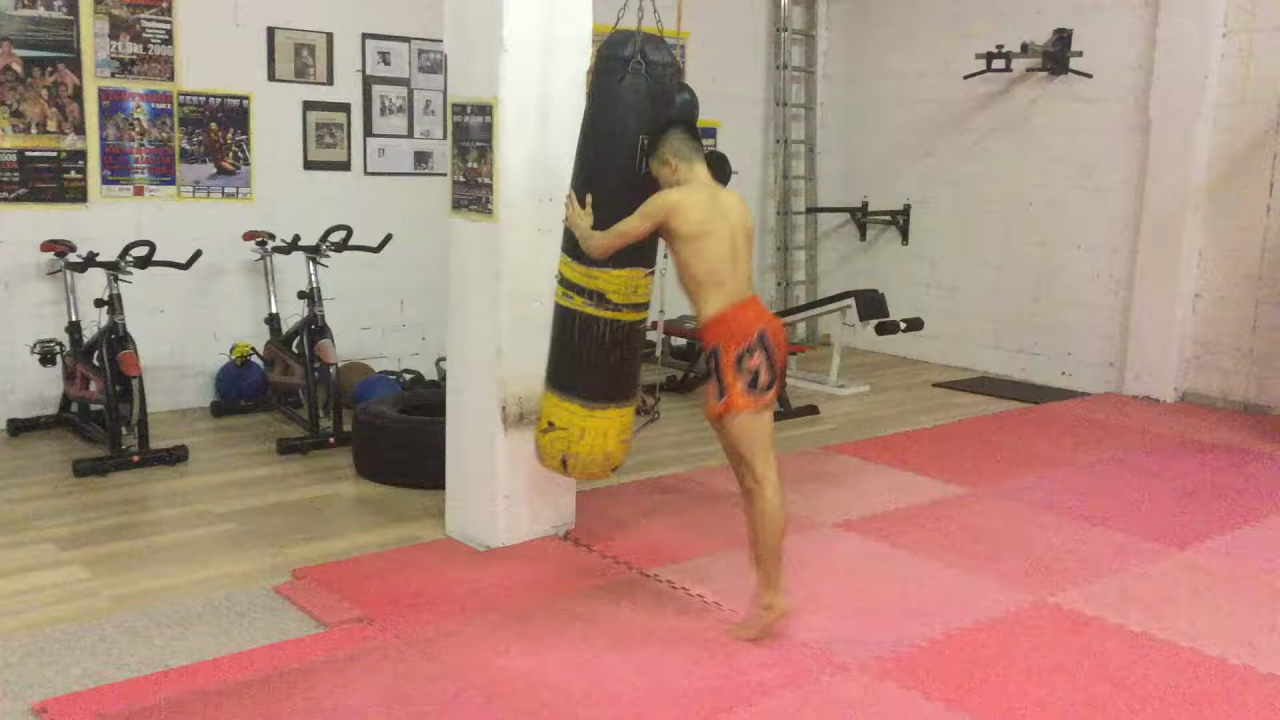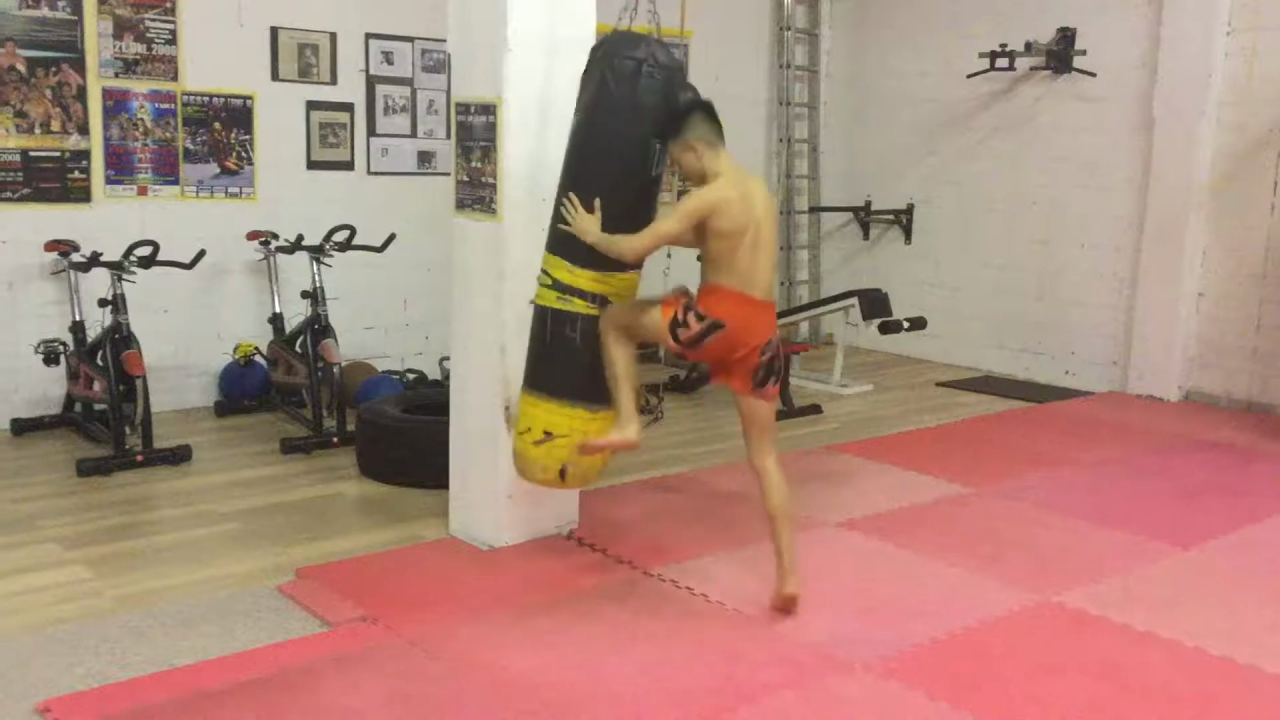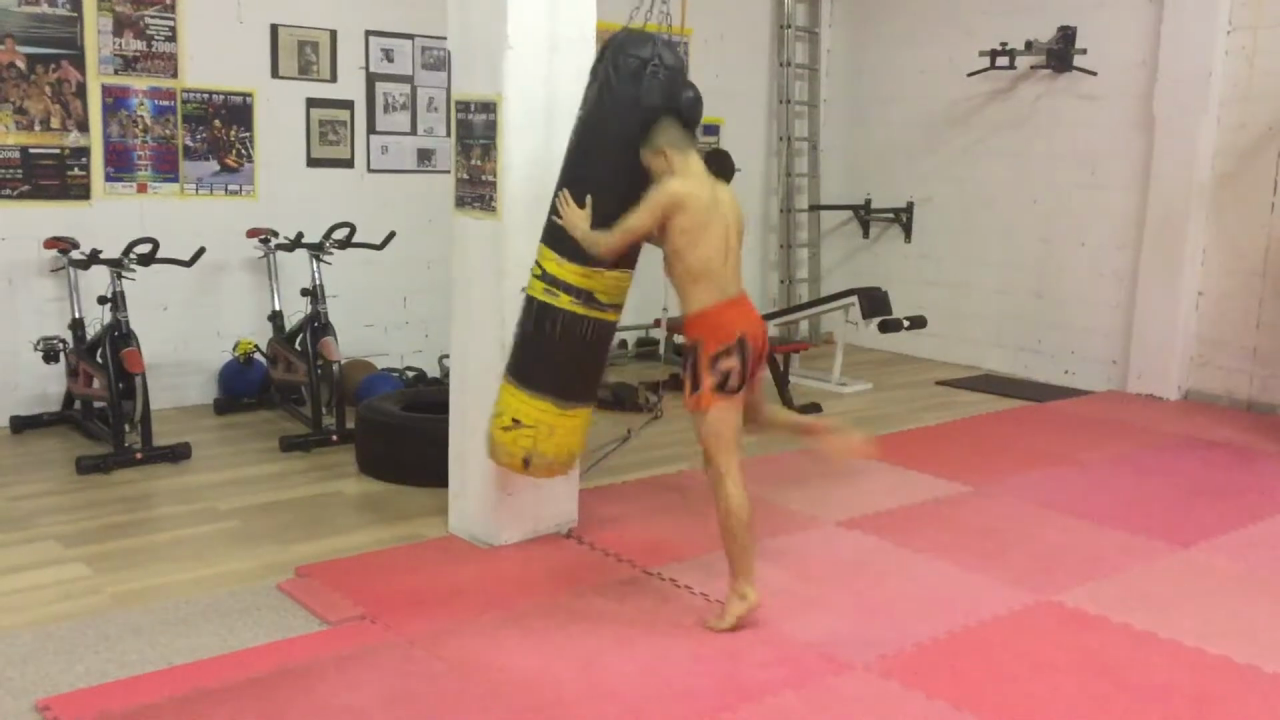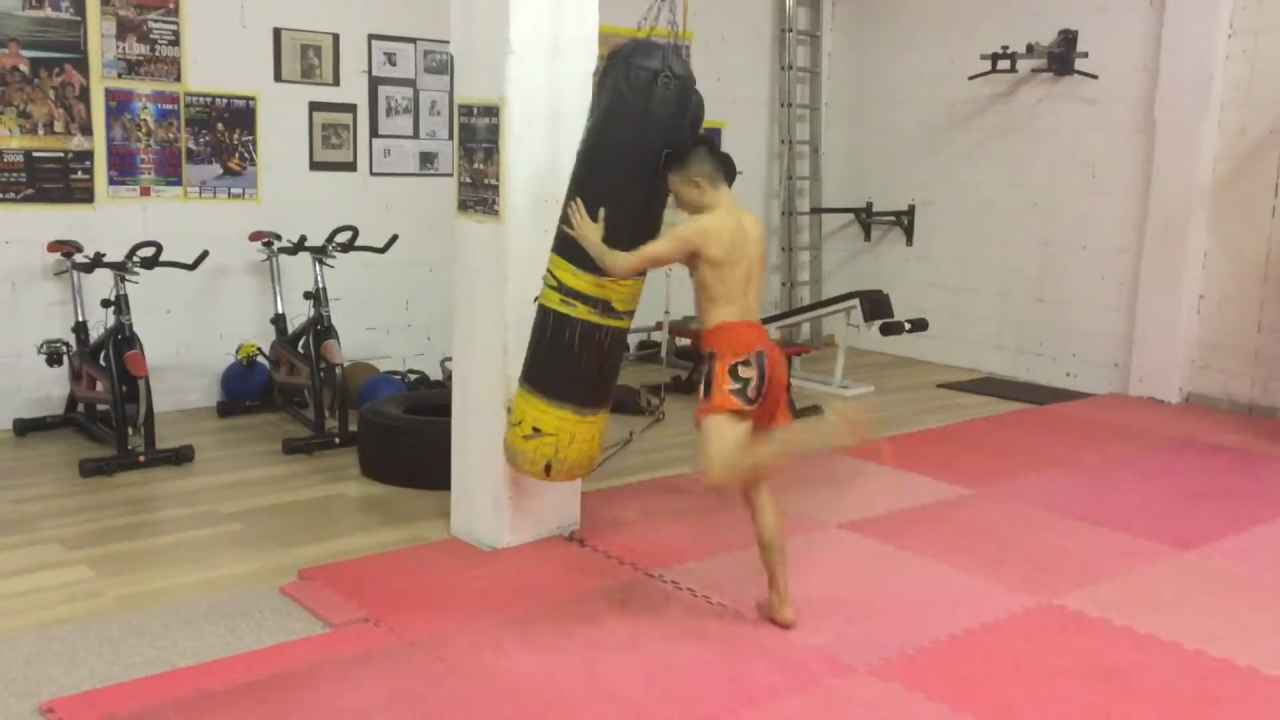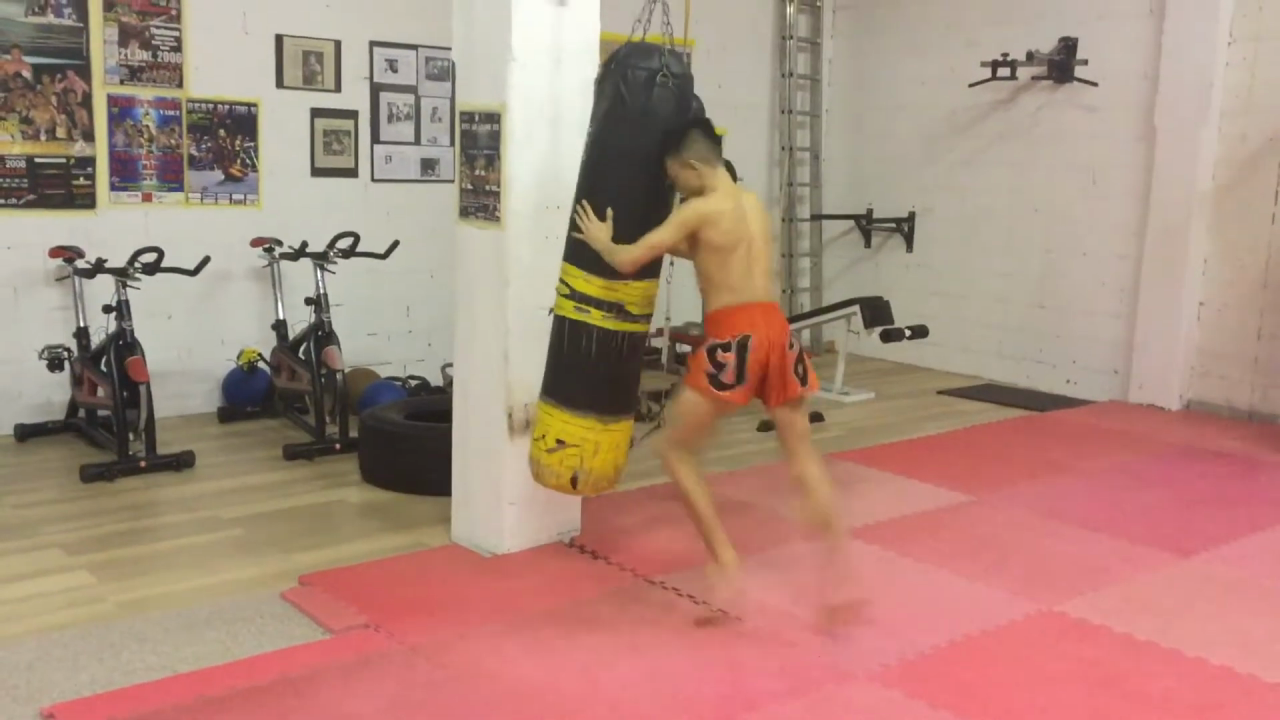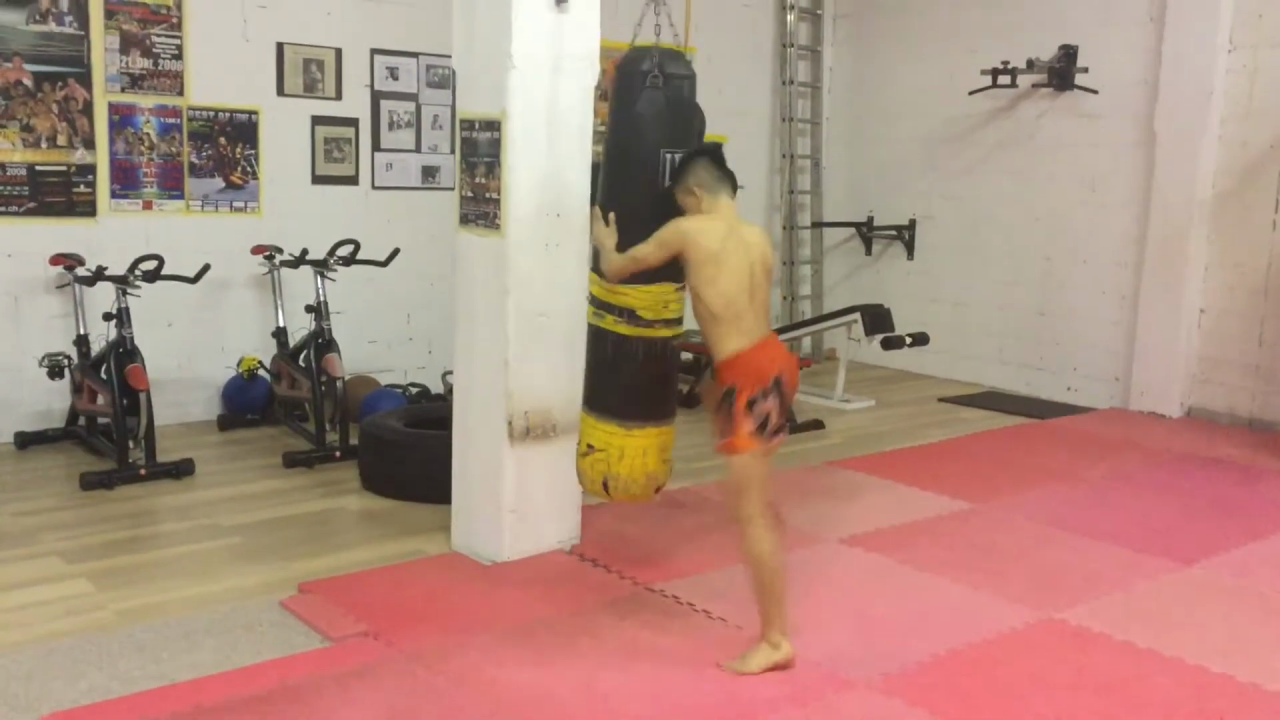
dt=0.5s
person 1, frame 1
left shoulder: (670, 200)
right shoulder: (737, 203)
left elbow: (599, 247)
left wrist: (582, 226)
right wrist: (662, 233)
left hip: (733, 340)
right hip: (759, 326)
left knee: (761, 475)
right knee: (744, 464)
left ankle: (772, 597)
right ankle: (767, 585)
person 1, frame 2
left shoulder: (708, 198)
right shoulder: (759, 191)
left elbow: (634, 250)
left wrist: (592, 234)
right wrist: (670, 230)
left hip: (716, 319)
right hip: (760, 328)
left knee: (613, 319)
right knee: (764, 456)
left ankle: (627, 423)
right ankle: (787, 577)
person 1, frame 3
left shoulder: (670, 192)
right shoulder: (723, 197)
left elbow: (606, 249)
left wrist: (579, 227)
right wrist: (655, 232)
left hip: (719, 337)
right hip: (746, 322)
left knee: (723, 471)
right knee: (750, 415)
left ankle: (741, 593)
right ankle: (826, 432)
person 1, frame 4
left shoulder: (703, 227)
right shoulder: (752, 225)
left elbow: (621, 267)
left wrist: (592, 240)
right wrist: (663, 249)
left hip: (734, 355)
right hip: (763, 351)
left knee: (719, 472)
right knee: (747, 477)
left ankle: (828, 429)
right ankle: (779, 599)
person 1, frame 5
left shoulder: (702, 210)
right shoulder: (759, 207)
left elbow: (627, 261)
left wrist: (601, 239)
right wrist: (680, 244)
left hip: (734, 342)
right hip: (777, 333)
left knee: (675, 452)
right knee: (801, 459)
left ankle: (724, 564)
right ankle: (838, 576)
person 1, frame 6
left shoulder: (687, 231)
right shoulder: (759, 239)
left elbow: (616, 269)
left wrist: (606, 245)
left hip: (747, 377)
right hip: (776, 359)
left knee: (746, 516)
left ankle: (775, 640)
